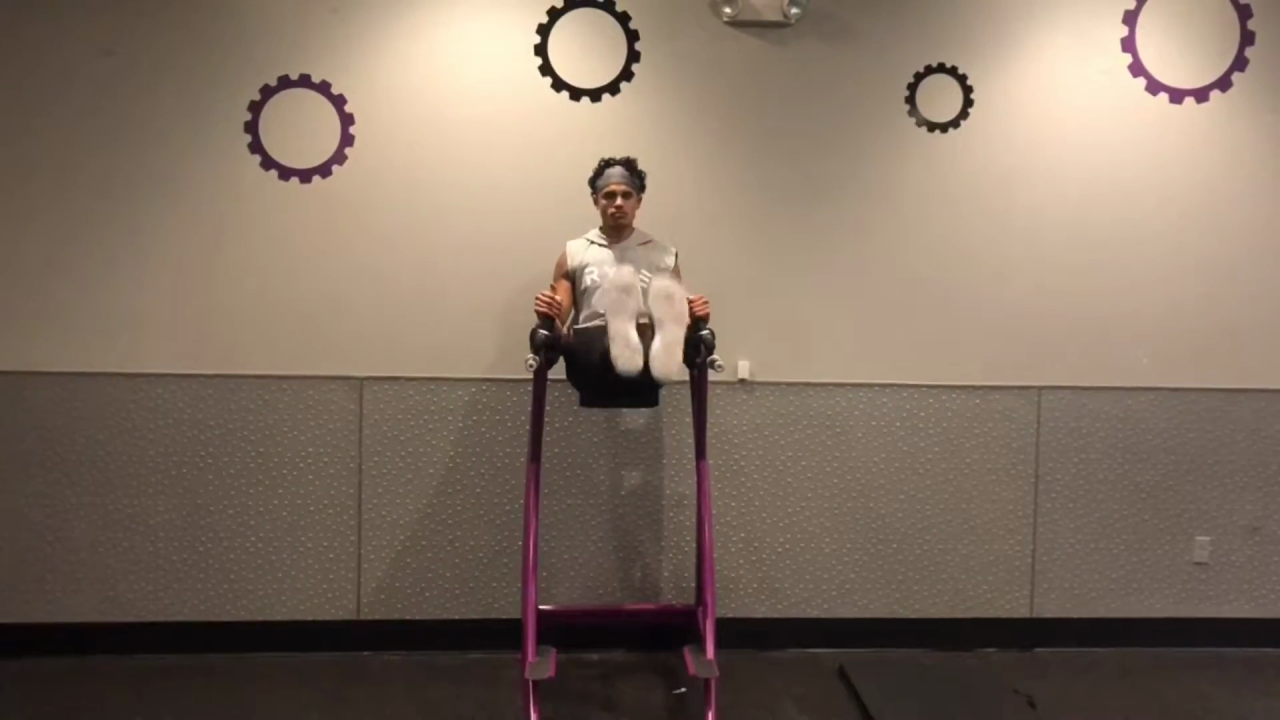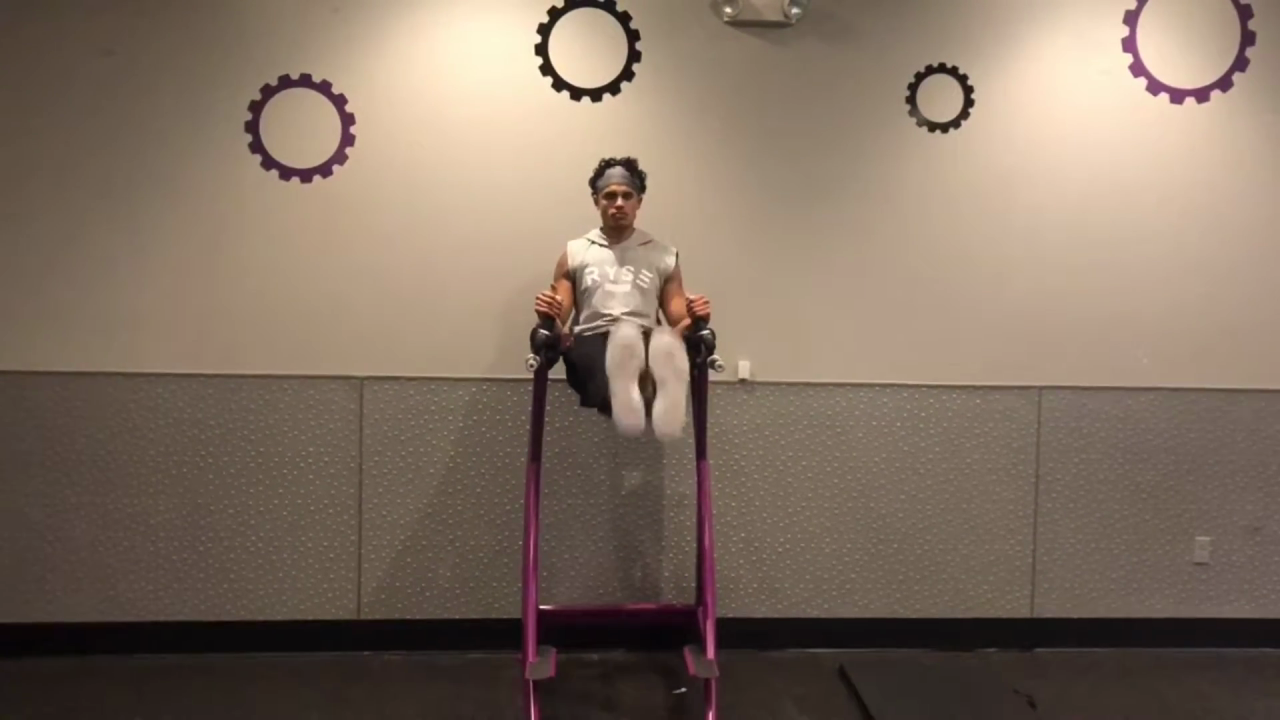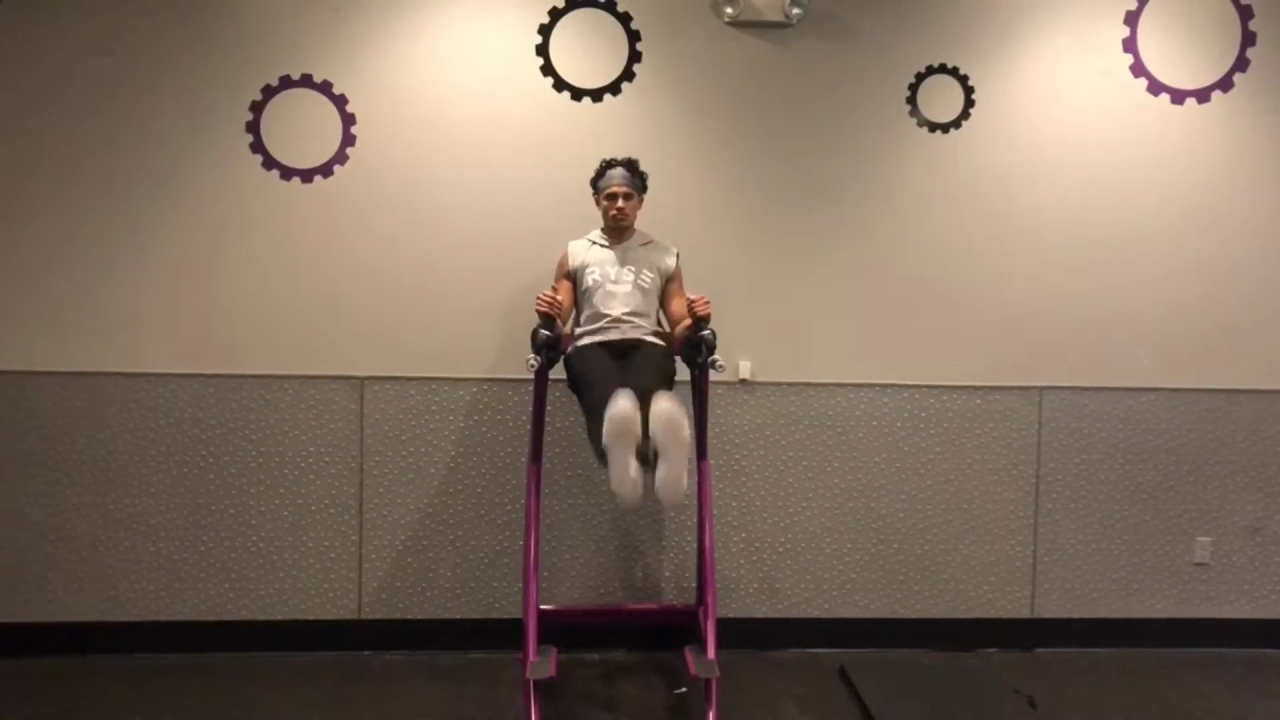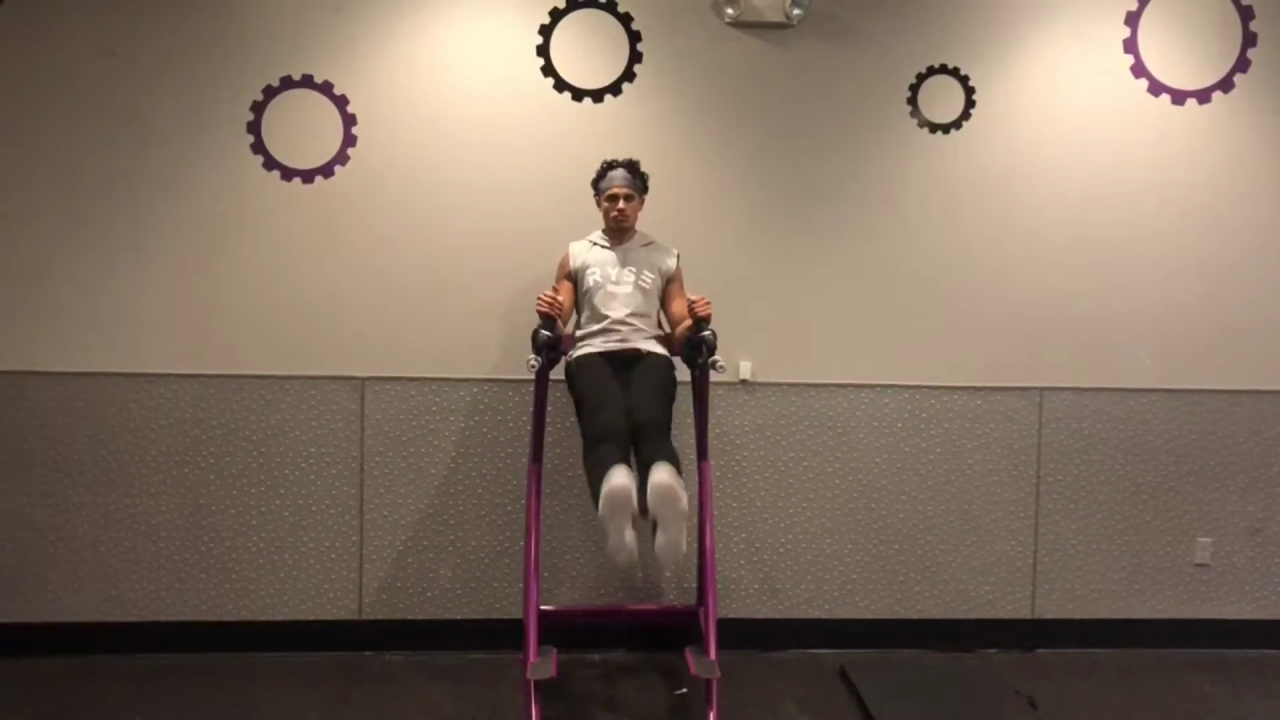
dt=0.1s
person 1, frame 1
left shoulder: (662, 254)
right shoulder: (573, 252)
left elbow: (683, 332)
right elbow: (556, 328)
left wrist: (693, 319)
right wrist: (548, 318)
right hip: (592, 363)
right ankle: (622, 340)
person 1, frame 2
left shoulder: (664, 258)
right shoulder: (574, 256)
left elbow: (679, 324)
right elbow: (558, 331)
left wrist: (695, 318)
right wrist: (549, 319)
right hip: (591, 344)
left knee: (663, 355)
right knee: (608, 361)
right ankle: (620, 390)
person 1, frame 3
left shoulder: (664, 256)
right shoulder: (575, 253)
left elbow: (681, 332)
right elbow: (558, 329)
left wrist: (695, 321)
right wrist: (549, 320)
left hip: (647, 347)
right hip: (591, 347)
left knee: (651, 395)
right knee: (605, 399)
left ankle: (664, 452)
right ankle: (620, 454)
person 1, frame 4
left shoulder: (664, 258)
right shoulder: (577, 254)
left elbow: (680, 331)
right elbow: (559, 325)
left wrist: (696, 318)
right wrist: (550, 316)
left hip: (648, 354)
right hip: (592, 355)
left knee: (650, 423)
right knee: (605, 428)
left ankle: (663, 503)
right ankle: (617, 507)
